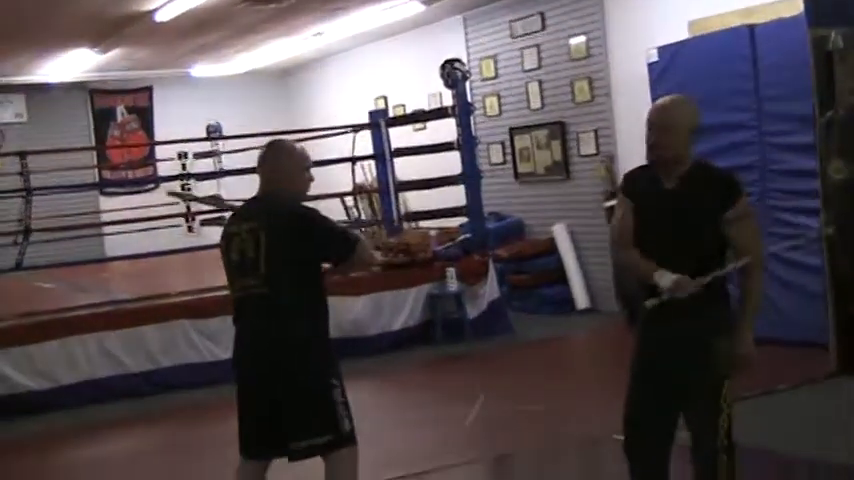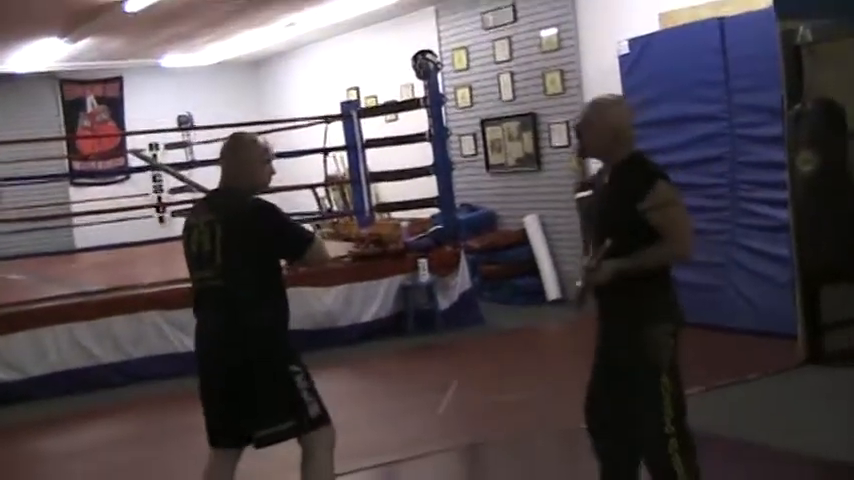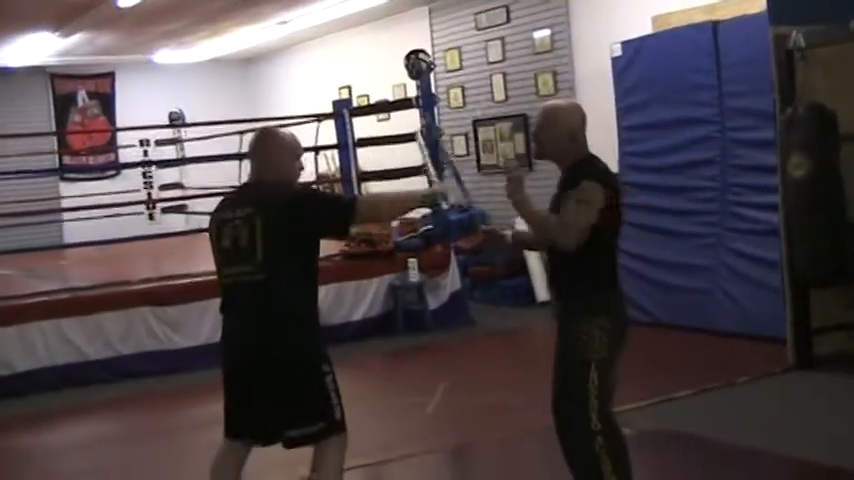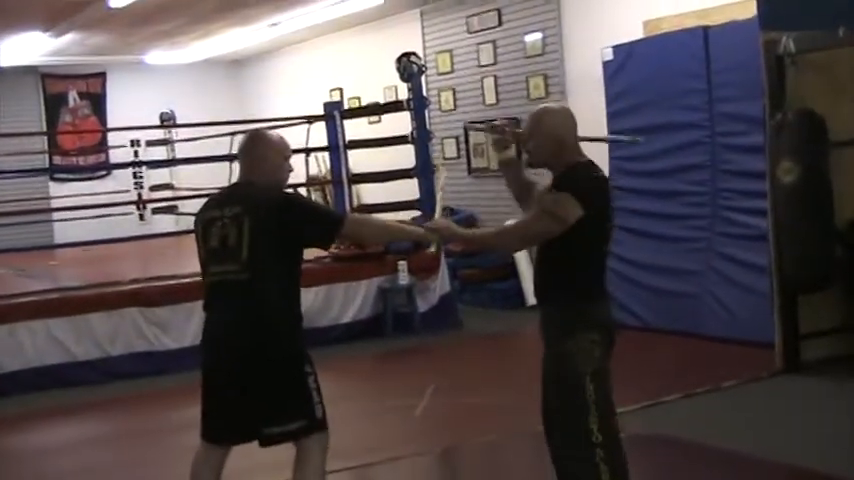
dt=0.7s
person 1, frame 1
left shoulder: (721, 187)
right shoulder: (635, 184)
left elbow: (751, 260)
right elbow: (622, 247)
left wrist: (744, 329)
right wrist: (660, 276)
left hip: (707, 326)
right hip: (654, 324)
left knee: (710, 435)
right knee: (642, 428)
person 1, frame 2
left shoulder: (646, 180)
right shoulder: (606, 176)
left elbow: (680, 244)
left wrist: (617, 268)
right wrist: (592, 272)
left hip: (650, 315)
right hip: (615, 312)
left knee: (658, 422)
right knee: (603, 409)
person 1, frame 3
left shoulder: (589, 178)
right shoulder: (574, 176)
left elbow: (566, 237)
right elbow: (557, 237)
left wrist: (520, 201)
right wrist: (513, 237)
left hip: (595, 311)
right hip: (576, 308)
left knee: (589, 415)
right knee: (569, 409)
person 1, frame 4
left shoulder: (573, 189)
right shoulder: (574, 178)
left elbow: (515, 238)
right elbow: (532, 203)
left wrist: (457, 233)
right wrist: (506, 156)
left hip: (579, 323)
right hip: (564, 317)
left knee: (590, 429)
right knee: (561, 420)
person 2, frame 1
left shoulder: (234, 225)
right shoulder: (298, 218)
right elbow: (364, 257)
right wrist: (339, 243)
left hip: (252, 353)
right hip: (300, 353)
right knee: (340, 452)
person 2, frame 2
left shoulder: (197, 216)
right shoulder: (255, 212)
right elbow: (318, 255)
right wrist: (289, 239)
left hip: (215, 344)
right hip: (259, 344)
left knee: (226, 446)
right knee: (318, 435)
person 2, frame 3
left shoulder: (222, 212)
right shoulder: (294, 202)
right elbow: (372, 209)
right wrist: (425, 196)
left hip: (240, 340)
right hip: (289, 341)
left knee: (237, 440)
right knee: (329, 440)
person 2, frame 4
left shoulder: (208, 211)
right shoulder: (280, 206)
right elbow: (358, 228)
right wrist: (423, 234)
left hip: (221, 338)
right hip: (272, 339)
left knee: (215, 441)
right knee: (312, 439)
